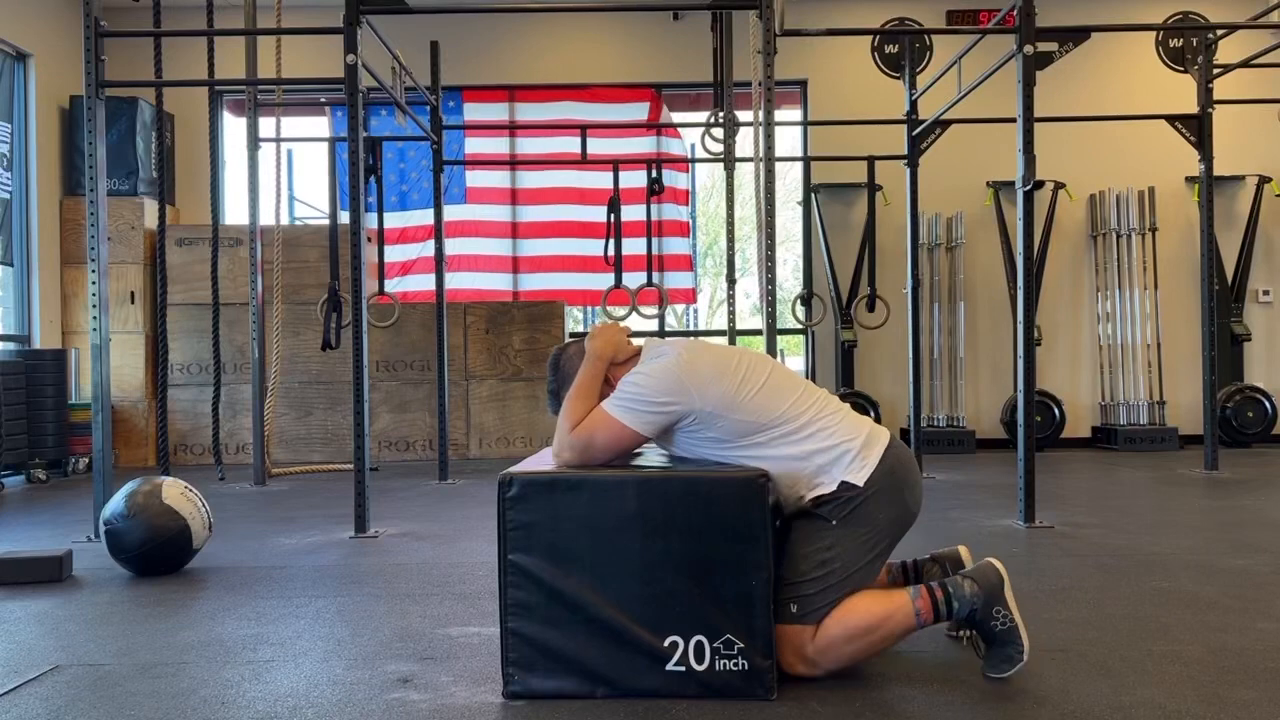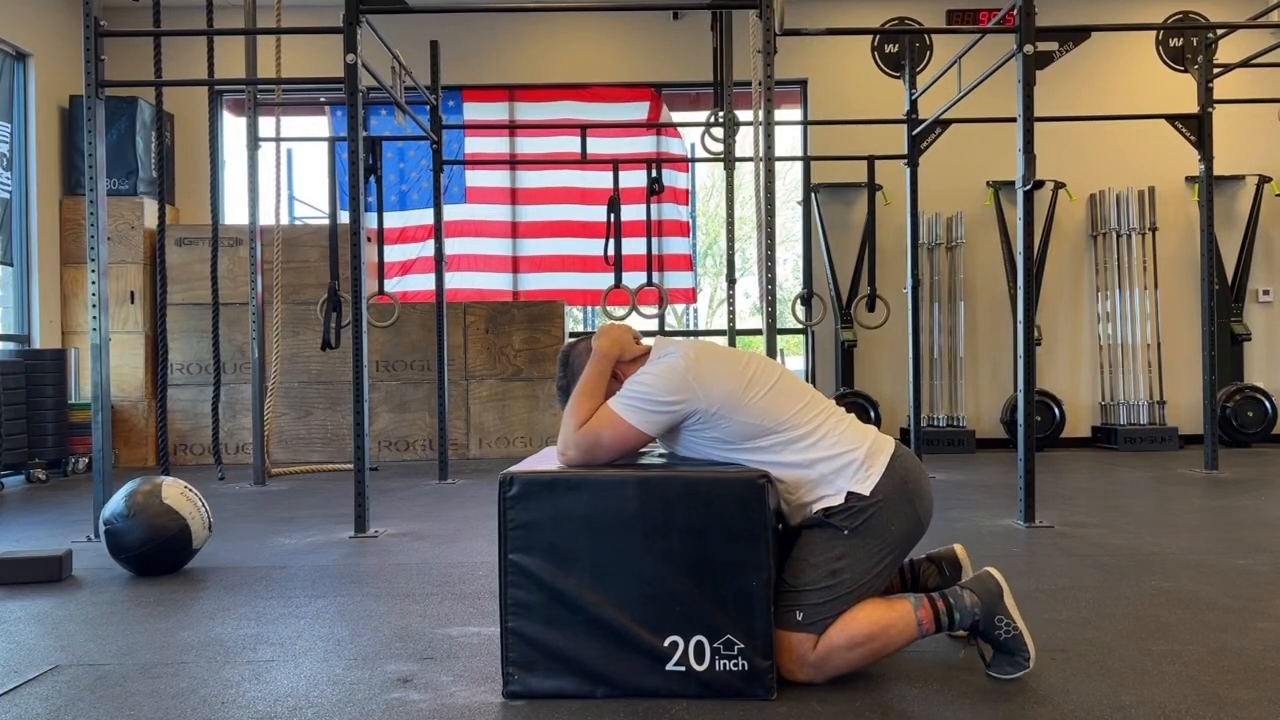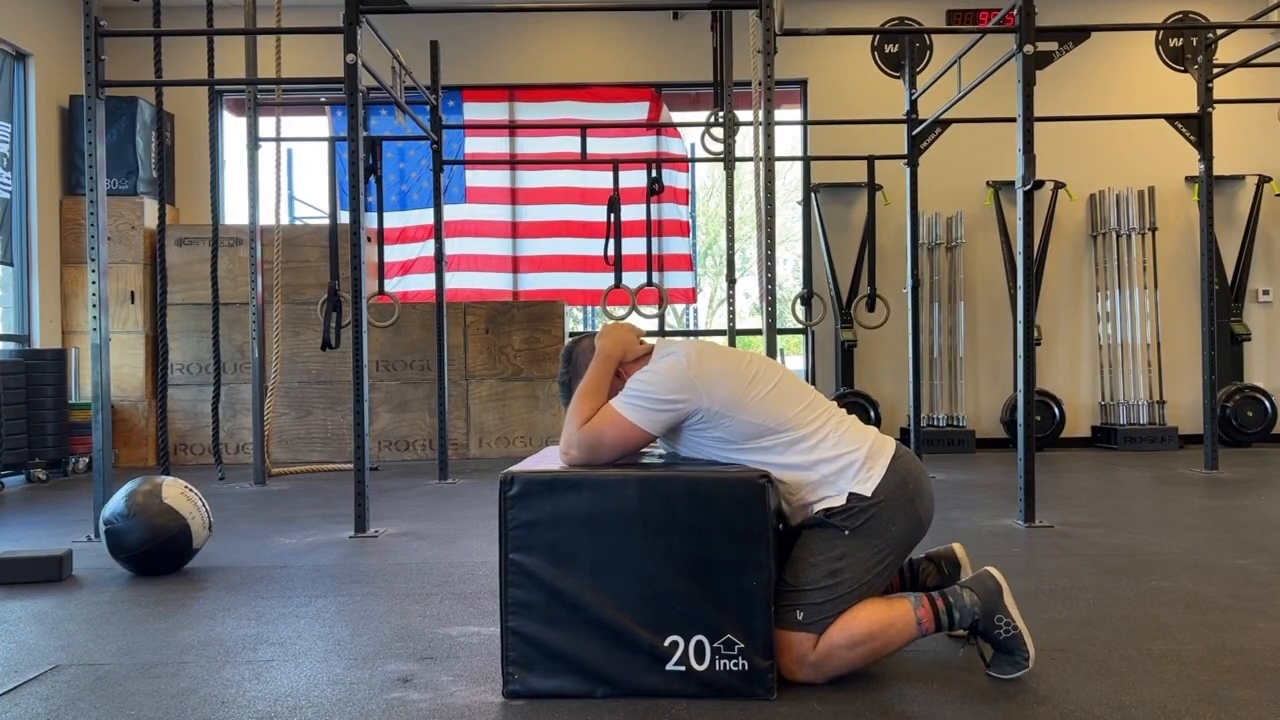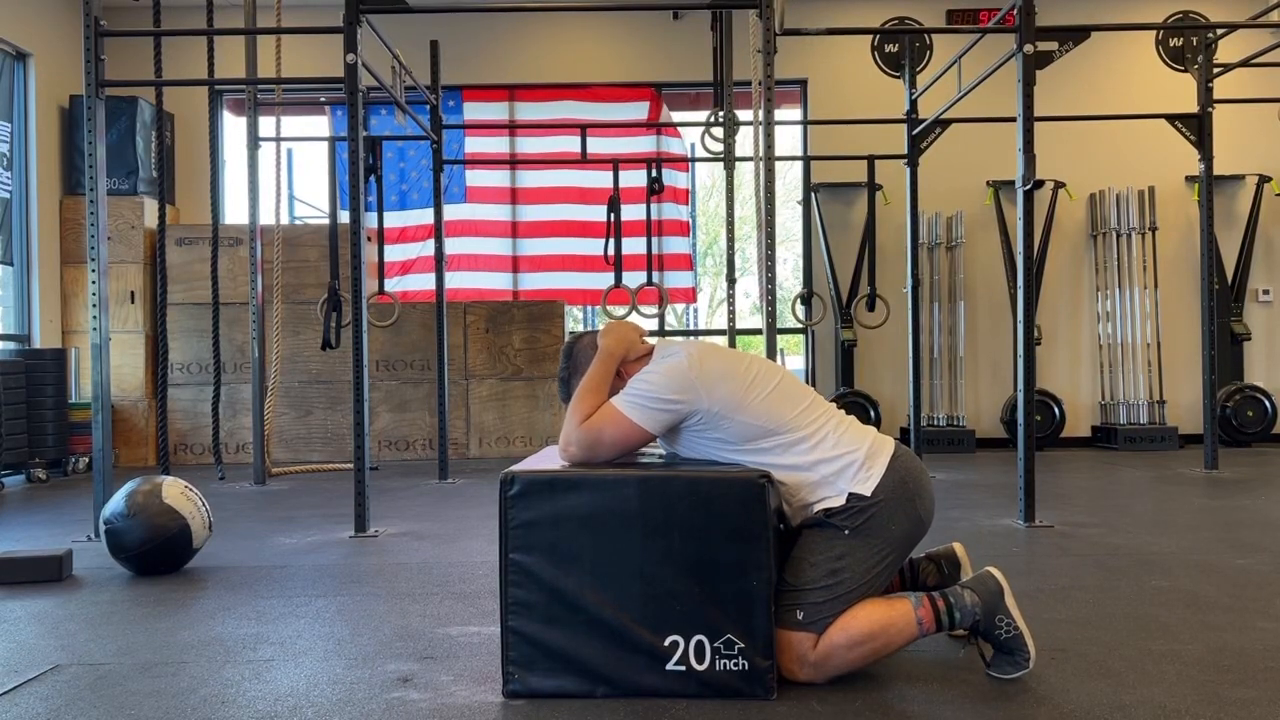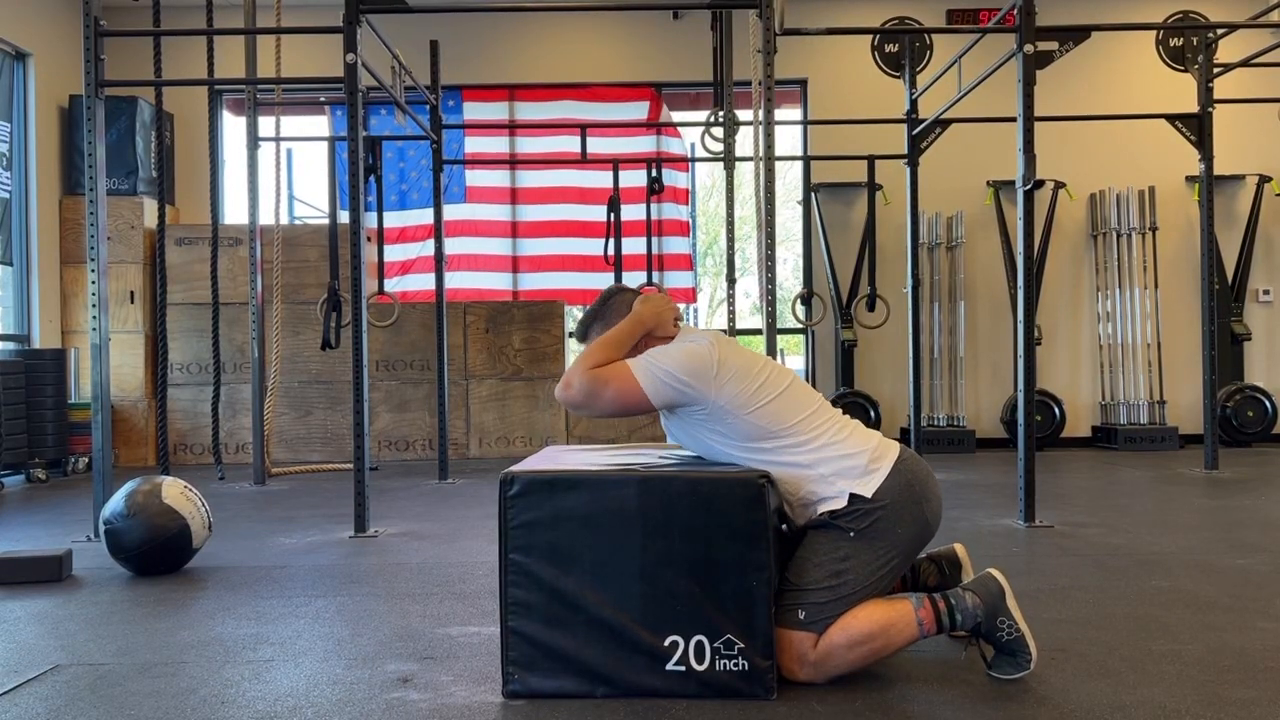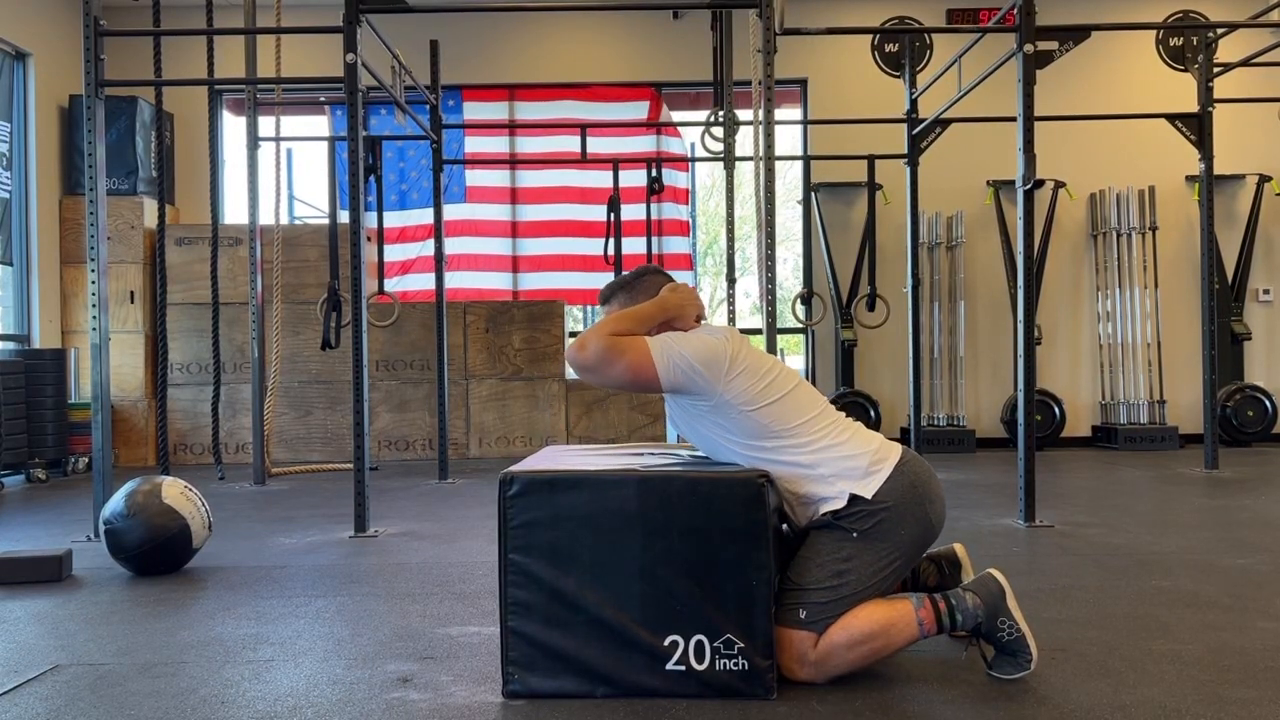
dt=0.7s
person 1, frame 1
left shoulder: (661, 376)
right shoulder: (670, 360)
left elbow: (571, 452)
right elbow: (609, 441)
left wrist: (595, 355)
left hip: (861, 484)
right hip: (870, 468)
left knee: (800, 650)
right knee: (804, 596)
left ankle: (963, 596)
right ankle: (937, 573)
person 1, frame 2
left shoulder: (666, 375)
right shoulder: (679, 360)
left elbow: (575, 450)
right elbow: (612, 440)
left wrist: (600, 353)
right wrist: (606, 356)
left hip: (867, 496)
right hip: (878, 479)
left knee: (798, 656)
right knee: (786, 603)
left ankle: (966, 604)
right ankle: (932, 574)
person 1, frame 3
left shoulder: (670, 374)
right shoulder: (682, 361)
left elbow: (577, 449)
right elbow: (611, 440)
left wrist: (605, 352)
right wrist: (610, 354)
left hip: (869, 497)
right hip: (879, 480)
left knee: (798, 656)
right knee: (786, 605)
left ankle: (965, 604)
right ankle: (933, 572)
person 1, frame 4
left shoulder: (671, 375)
right shoulder: (681, 361)
left elbow: (576, 446)
right elbow: (613, 438)
left wrist: (607, 350)
right wrist: (614, 354)
left hip: (868, 496)
right hip: (878, 480)
left knee: (799, 657)
right knee: (785, 605)
left ankle: (966, 604)
right ankle: (931, 573)
person 1, frame 5
left shoulder: (687, 361)
right shoulder: (698, 352)
left elbow: (575, 391)
left wrist: (640, 319)
left hip: (873, 499)
right hip: (884, 482)
left knee: (799, 655)
right knee: (791, 605)
left ankle: (966, 606)
right ankle: (931, 574)
person 1, frame 6
left shoulder: (698, 352)
right shoulder: (708, 351)
left elbow: (587, 355)
left wrist: (661, 305)
left hip: (876, 500)
right hip: (886, 484)
left knee: (801, 656)
right knee: (794, 611)
left ankle: (967, 607)
right ankle: (932, 574)
